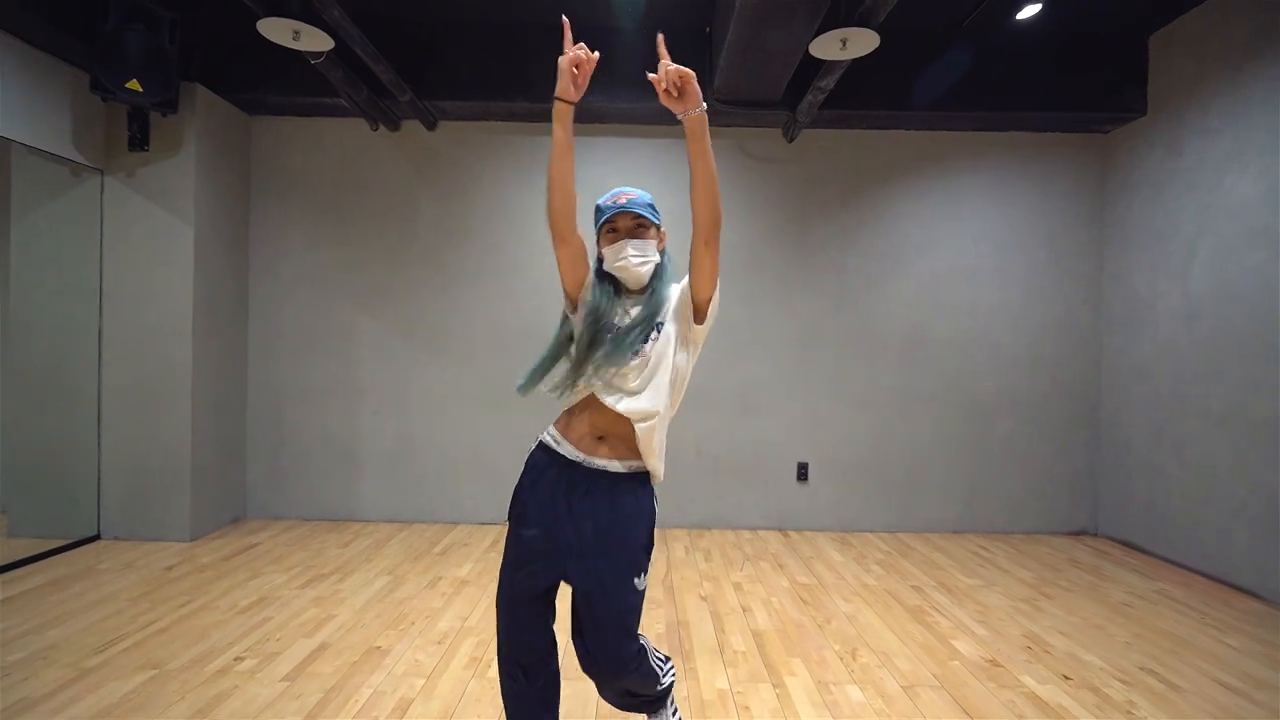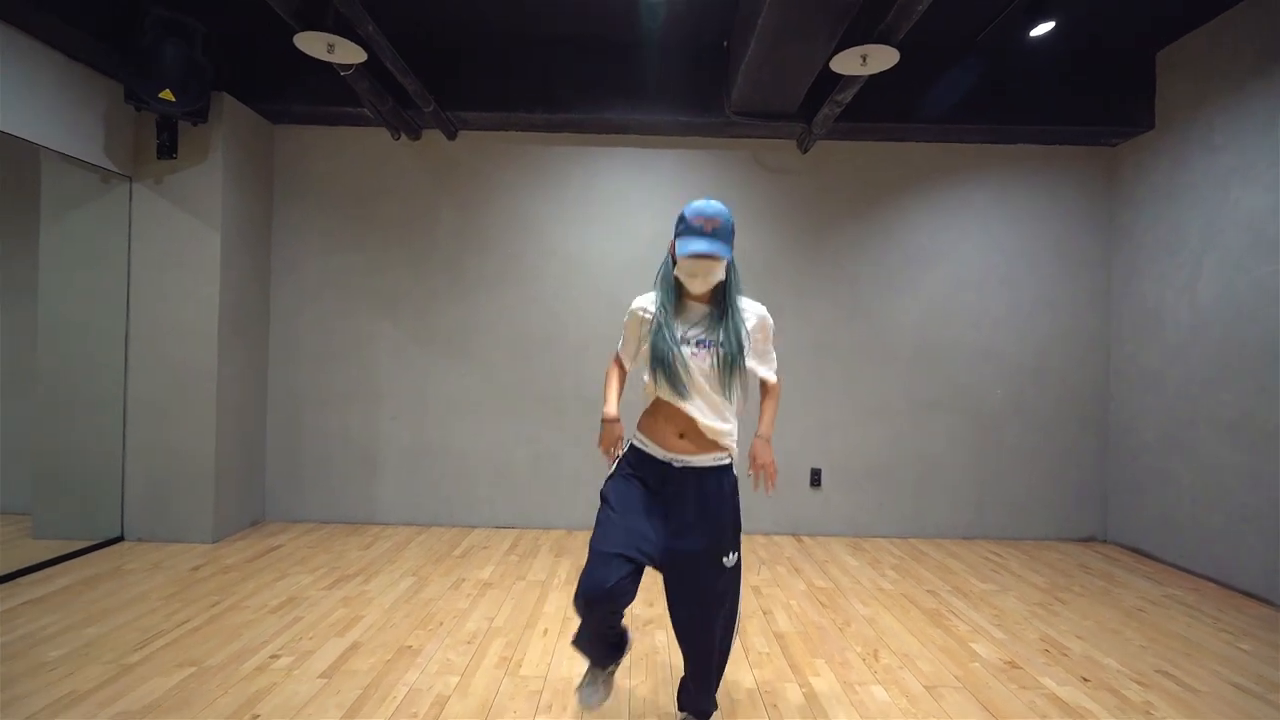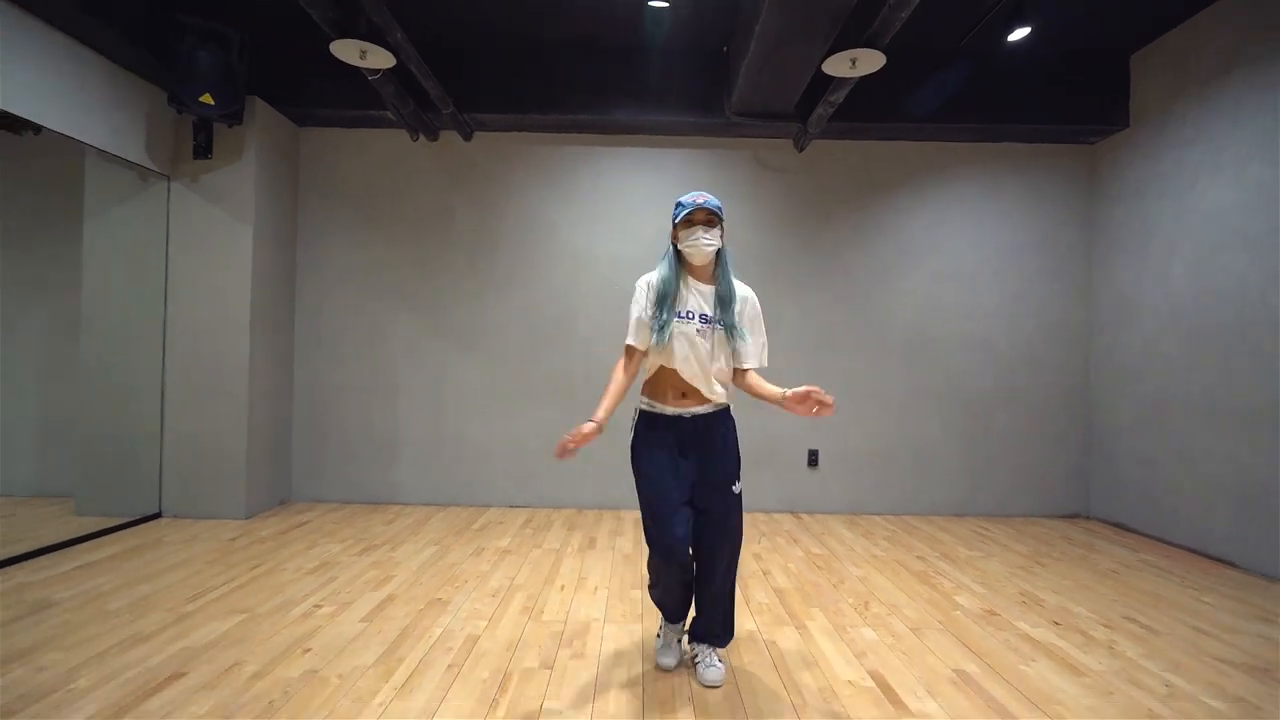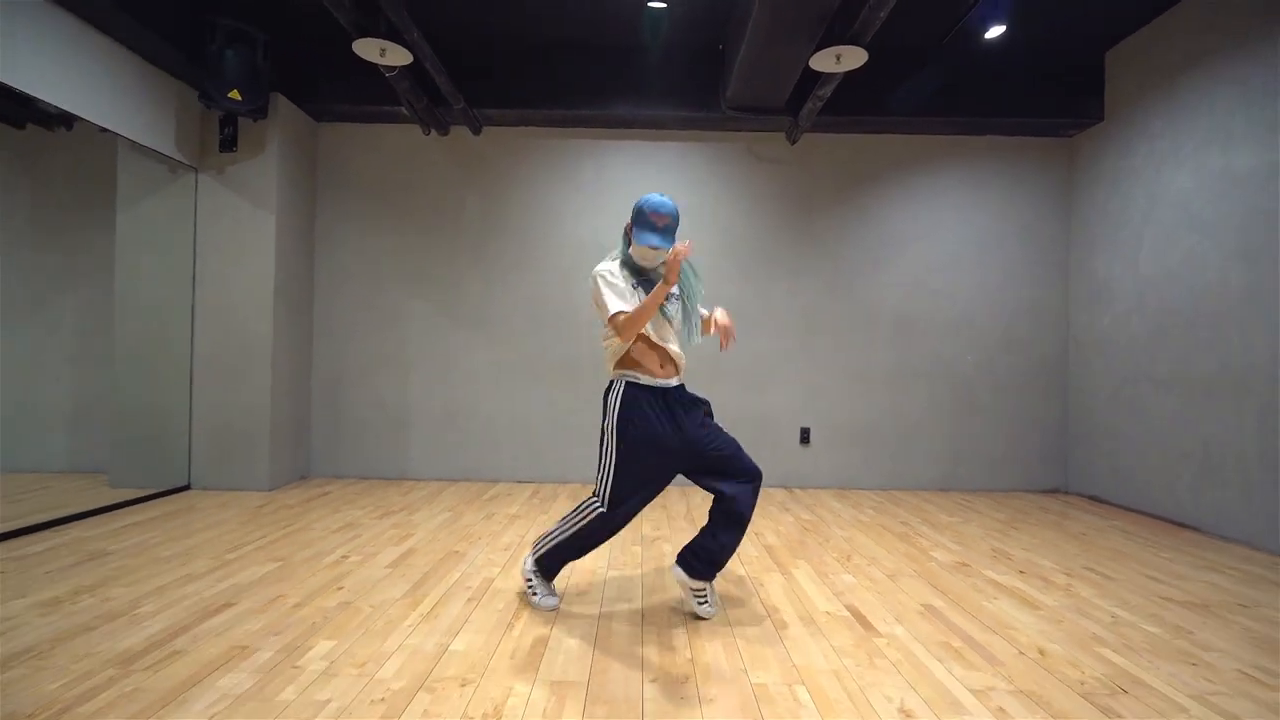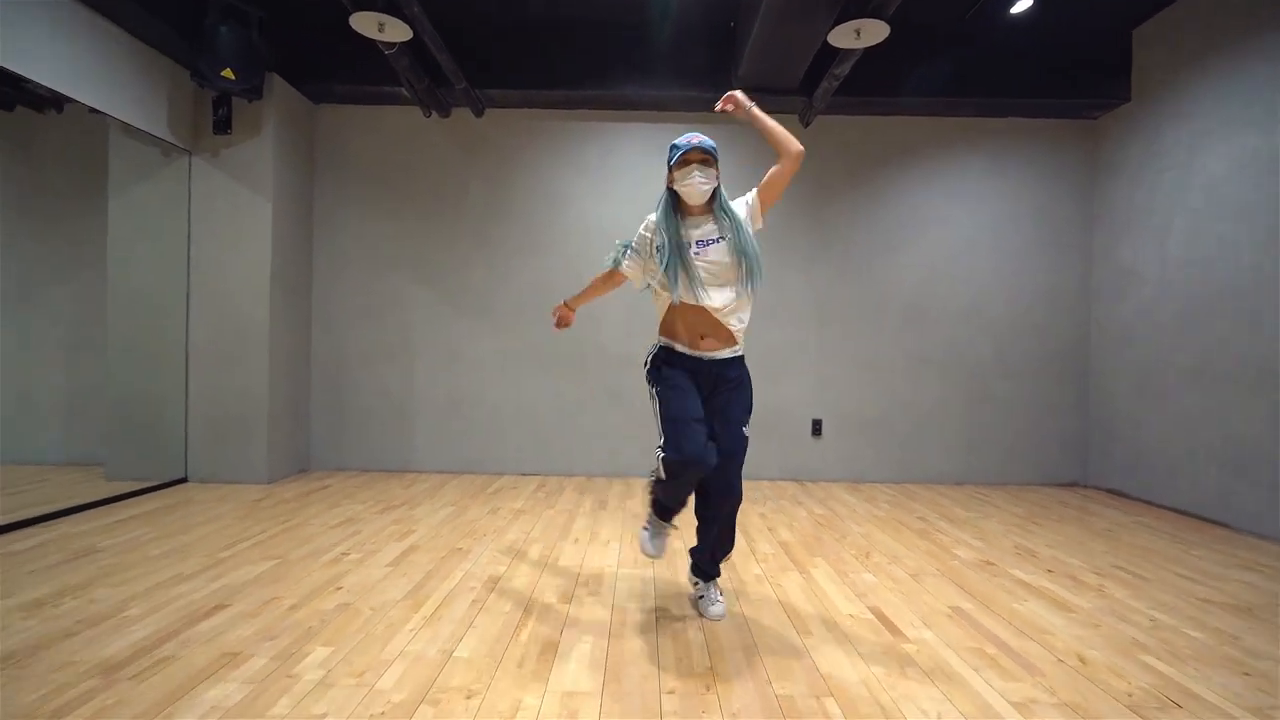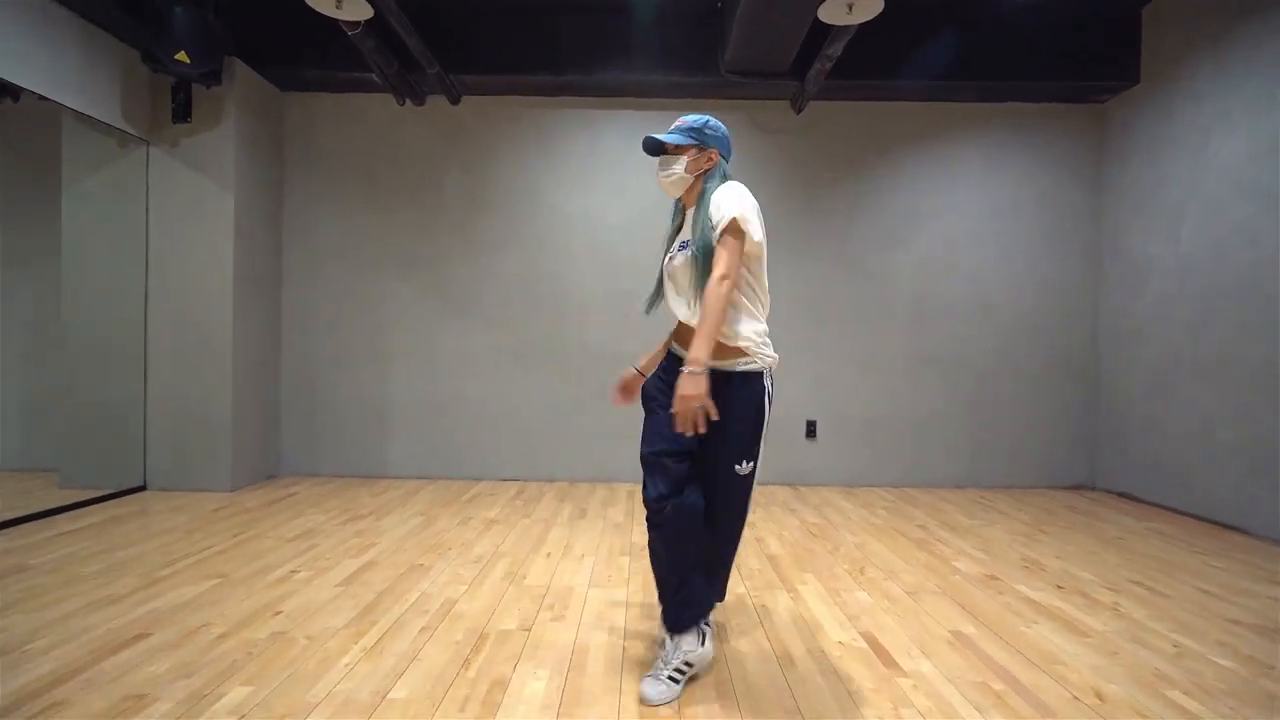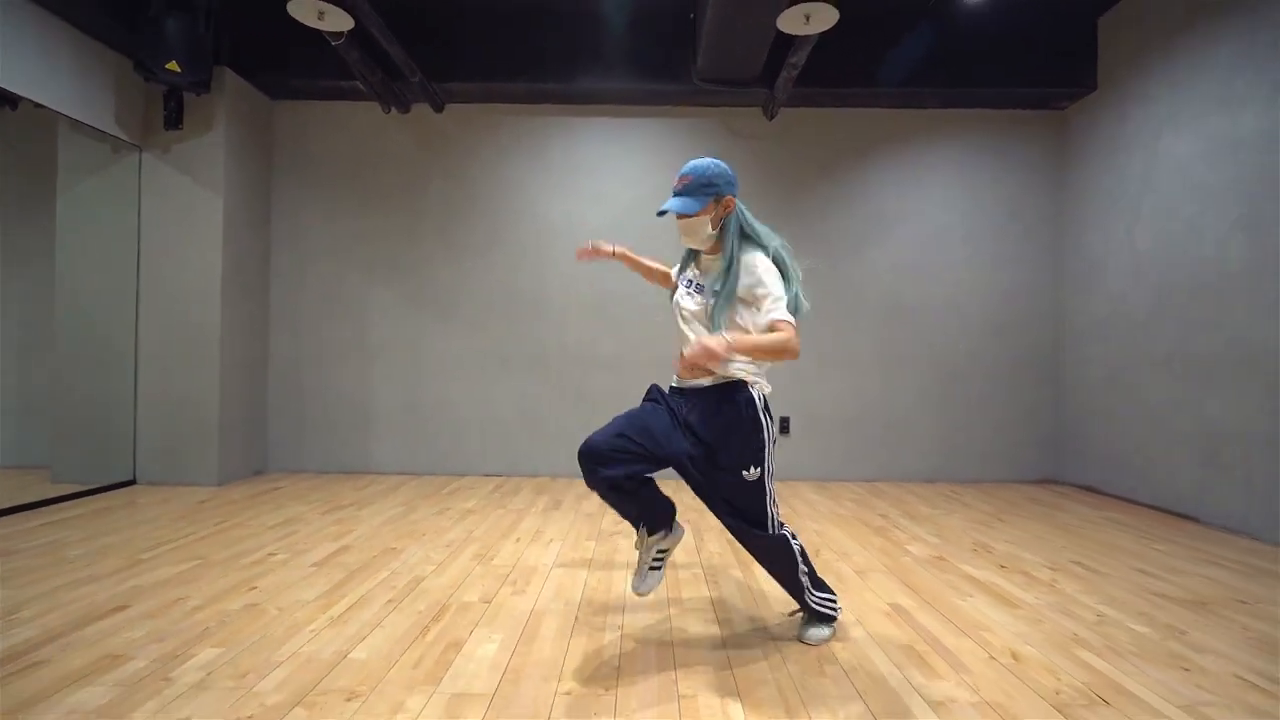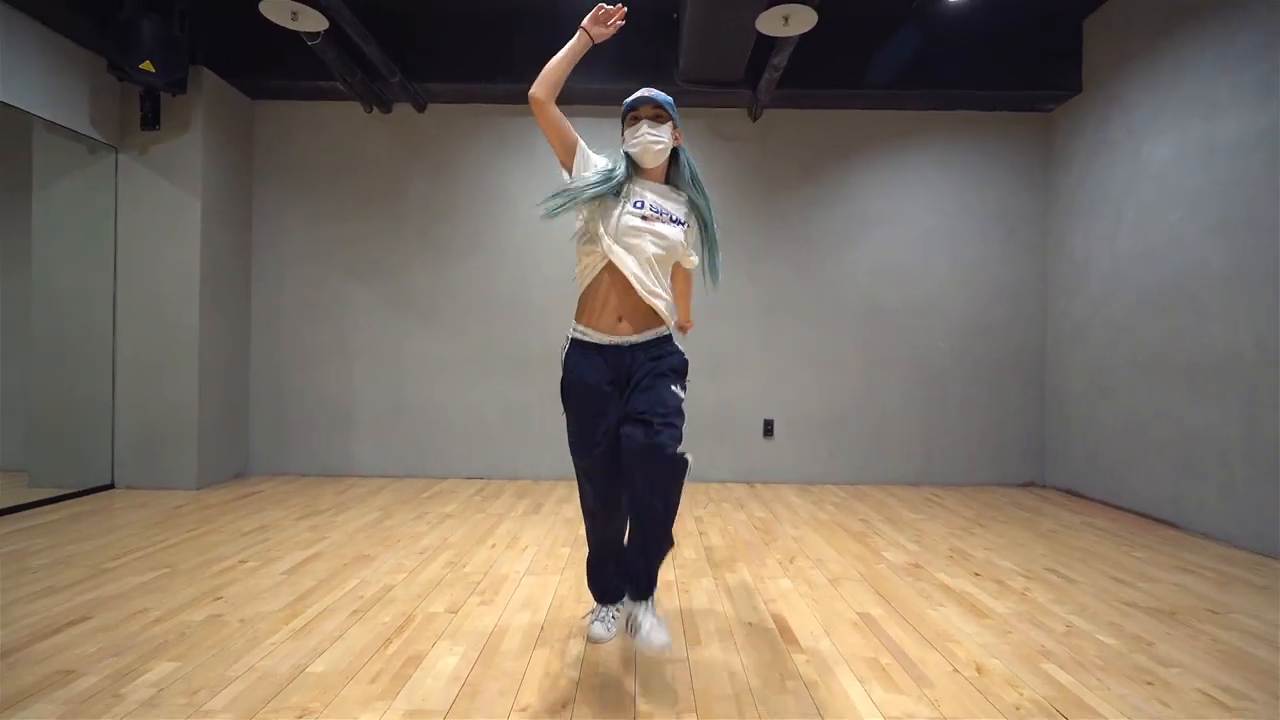
dt=0.4s
person 1, frame 1
left shoulder: (684, 309)
right shoulder: (589, 300)
left elbow: (706, 229)
right elbow: (561, 225)
left hip: (623, 492)
right hip: (554, 476)
left knee: (608, 646)
right knee: (521, 627)
person 1, frame 2
left shoulder: (751, 318)
right shoulder: (647, 311)
left elbow: (770, 386)
right elbow: (621, 363)
left wrist: (763, 439)
right wrist: (610, 409)
left hip: (711, 486)
right hip: (642, 474)
left knee: (708, 616)
right knee: (599, 591)
right ankle: (604, 654)
person 1, frame 3
left shoulder: (741, 298)
right shoulder: (654, 288)
left elbow: (745, 376)
right elbow: (630, 361)
left wrist: (787, 397)
right wrist: (598, 419)
left hip: (714, 429)
right hip: (657, 428)
left knee: (720, 543)
right knee: (669, 544)
left ankle: (707, 640)
right ankle: (671, 623)
person 1, frame 4
left shoulder: (679, 278)
right shoulder: (609, 273)
left elbow: (695, 322)
right elbow: (626, 330)
left wrist: (716, 317)
right wrist: (666, 284)
left hip: (678, 398)
right hip: (635, 398)
left knee: (743, 481)
right knee: (613, 503)
left ankle: (696, 570)
person 1, frame 5
left shoulder: (740, 215)
right shoulder: (657, 229)
left elbow: (793, 156)
right elbow: (617, 274)
right wrist: (572, 303)
left hip: (729, 371)
right hip: (675, 365)
left knee: (725, 483)
right knee: (690, 460)
left ankle: (706, 574)
right ankle: (661, 513)
person 1, frame 6
left shoulder: (730, 195)
right shoulder: (686, 227)
left elbow: (724, 279)
left wrist: (696, 369)
right wrist: (644, 368)
left hip: (737, 387)
right hip: (676, 382)
left knee: (721, 517)
right knee: (668, 504)
left ankle: (697, 619)
right ankle: (685, 637)
person 1, frame 7
left shoulder: (754, 267)
right shoulder: (697, 263)
left elbow: (788, 342)
left wrist: (726, 345)
right wrist: (619, 254)
left hip: (734, 408)
right hip: (682, 401)
left knee: (758, 523)
right knee: (600, 455)
left ankle: (819, 606)
right ankle: (659, 529)
person 1, frame 8
left shoulder: (686, 207)
right shoulder: (599, 178)
right elbow: (540, 100)
left wrist: (684, 311)
left hip: (653, 357)
right hip: (591, 360)
left knee: (659, 459)
right knee: (601, 487)
left ankle: (640, 595)
right ankle: (609, 595)
